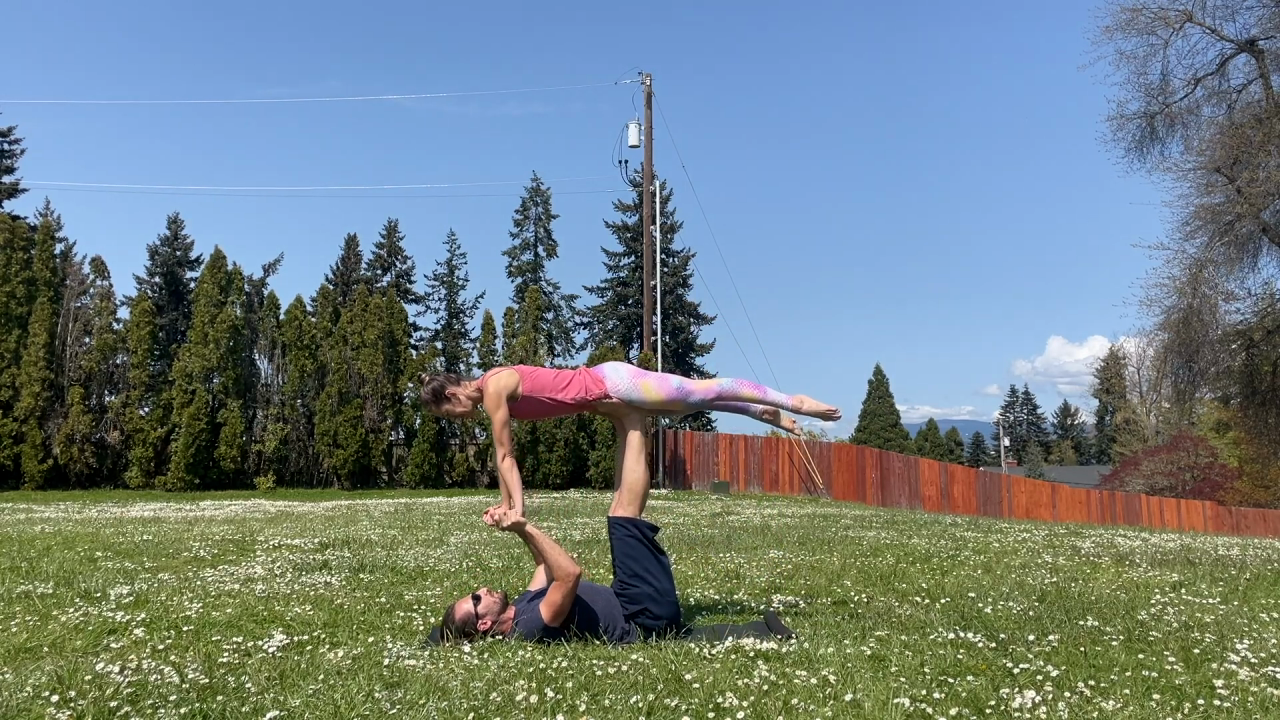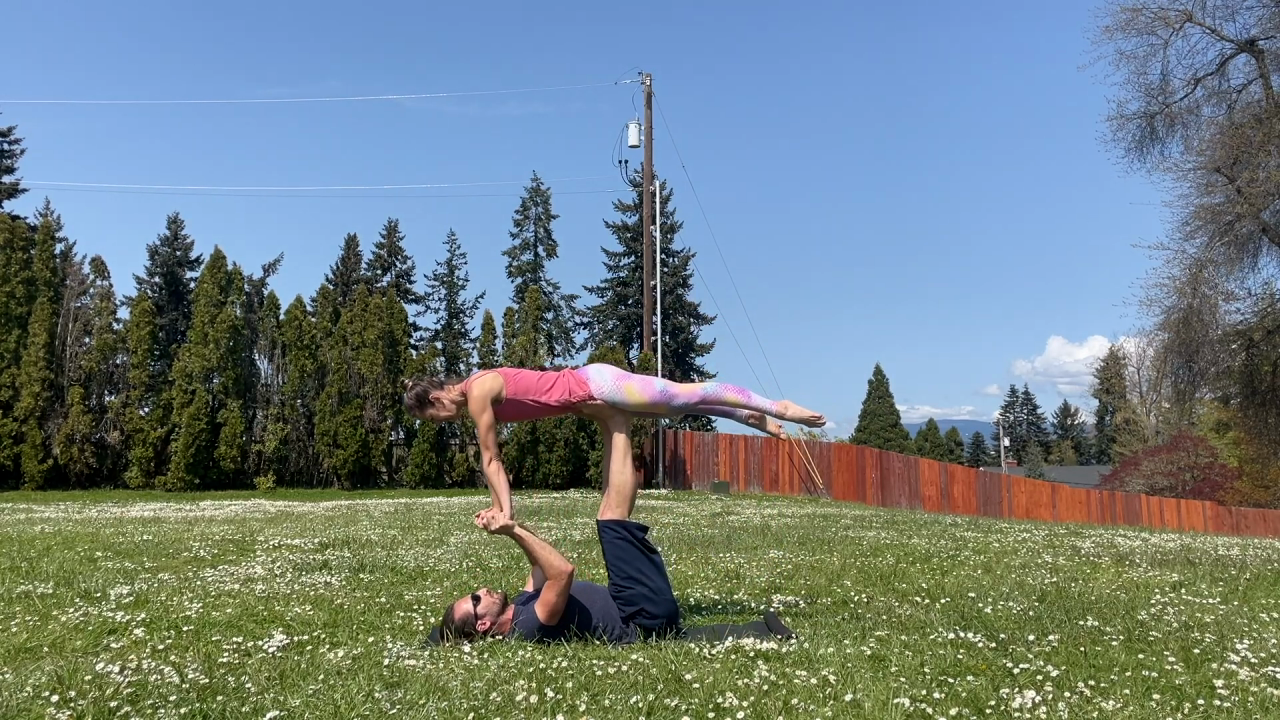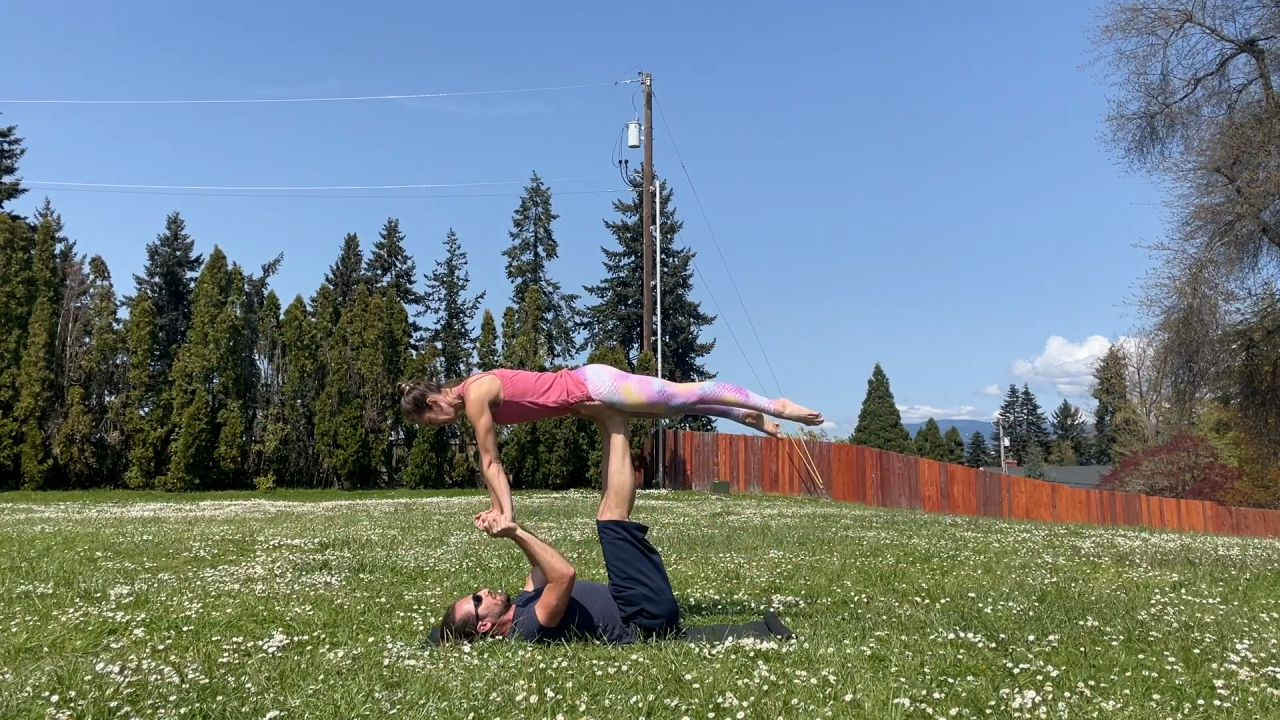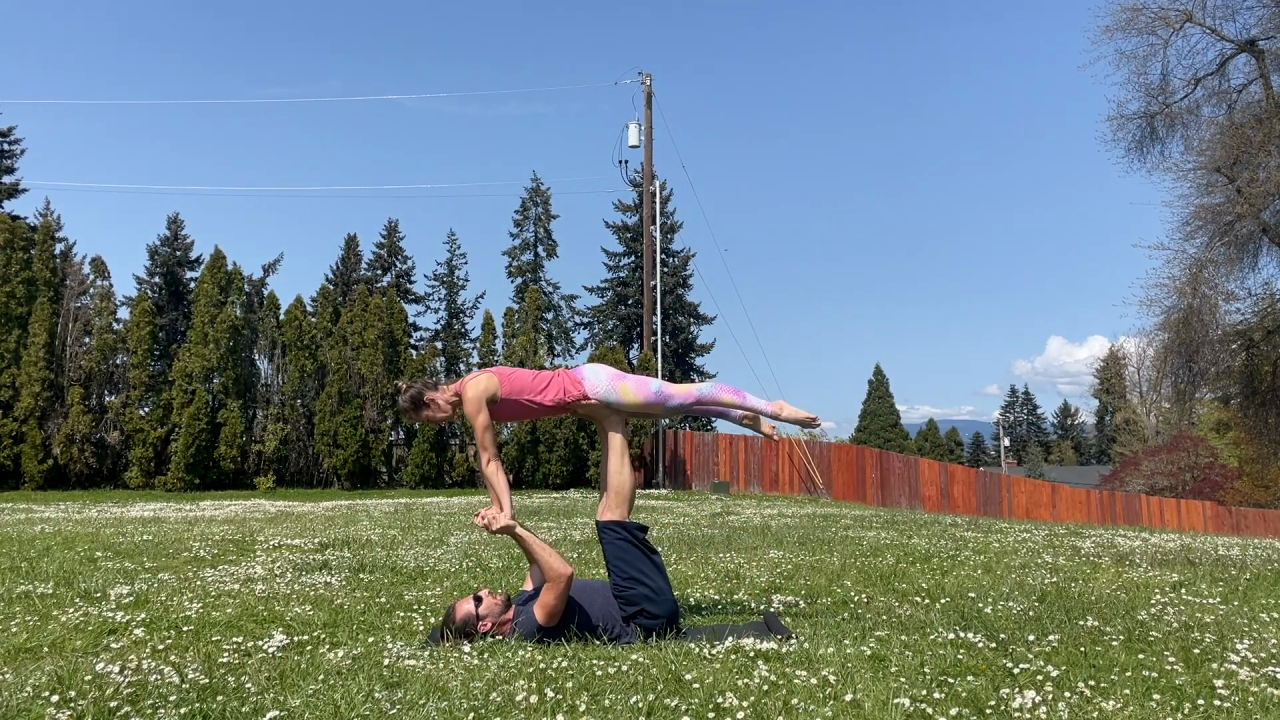
dt=0.5s
person 1, frame 1
left shoulder: (495, 387)
right shoulder: (493, 394)
left elbow: (504, 455)
right elbow: (505, 455)
left wrist: (518, 508)
right wrist: (508, 504)
left hip: (609, 384)
right hip: (604, 395)
left knee: (701, 393)
right knee: (697, 401)
left ankle: (791, 401)
right ankle: (767, 413)
person 1, frame 2
left shoulder: (477, 392)
right shoulder: (477, 394)
left elbow: (490, 458)
right elbow: (492, 458)
left wrist: (507, 511)
right wrist: (498, 507)
left hip: (593, 387)
right hip: (588, 397)
left knee: (688, 397)
right knee: (681, 405)
left ankle: (776, 408)
right ankle: (753, 418)
person 1, frame 3
left shoulder: (476, 394)
right shoulder: (475, 395)
left elbow: (490, 461)
right elbow: (492, 461)
left wrist: (508, 513)
right wrist: (499, 509)
left hip: (591, 388)
right hip: (586, 397)
left knee: (685, 395)
right knee: (679, 404)
left ankle: (773, 405)
right ankle: (749, 416)
person 1, frame 4
left shoulder: (472, 394)
right shoulder: (473, 394)
left elbow: (490, 459)
right elbow: (490, 458)
left wrist: (508, 510)
right wrist: (497, 505)
left hip: (589, 387)
right hip: (583, 395)
left knee: (683, 395)
right knee: (678, 404)
left ankle: (771, 409)
right ankle: (747, 419)
person 2, frame 1
left shoulder: (523, 608)
right shoulder: (531, 627)
left elbow: (546, 563)
right elbow: (570, 573)
left wrist: (519, 529)
right wrist: (525, 527)
left hip: (647, 622)
right hip: (648, 618)
right knee: (623, 514)
person 2, frame 2
left shoulder: (522, 606)
right shoulder: (528, 627)
left elbow: (542, 566)
right elbow: (562, 571)
left wrist: (512, 530)
right wrist: (515, 529)
left hip: (645, 622)
right hip: (645, 619)
right knee: (611, 514)
person 2, frame 3
left shoulder: (520, 608)
right shoulder: (529, 628)
left elbow: (543, 567)
right elbow: (565, 574)
left wrist: (513, 531)
right wrist: (518, 533)
left hip: (648, 624)
right hip: (646, 617)
right knee: (611, 518)
person 2, frame 4
left shoulder: (520, 607)
right shoulder: (530, 628)
left elbow: (542, 567)
right elbow: (562, 574)
left wrist: (513, 529)
right wrist: (516, 531)
left hip: (647, 621)
right hip: (646, 617)
right knee: (611, 516)
